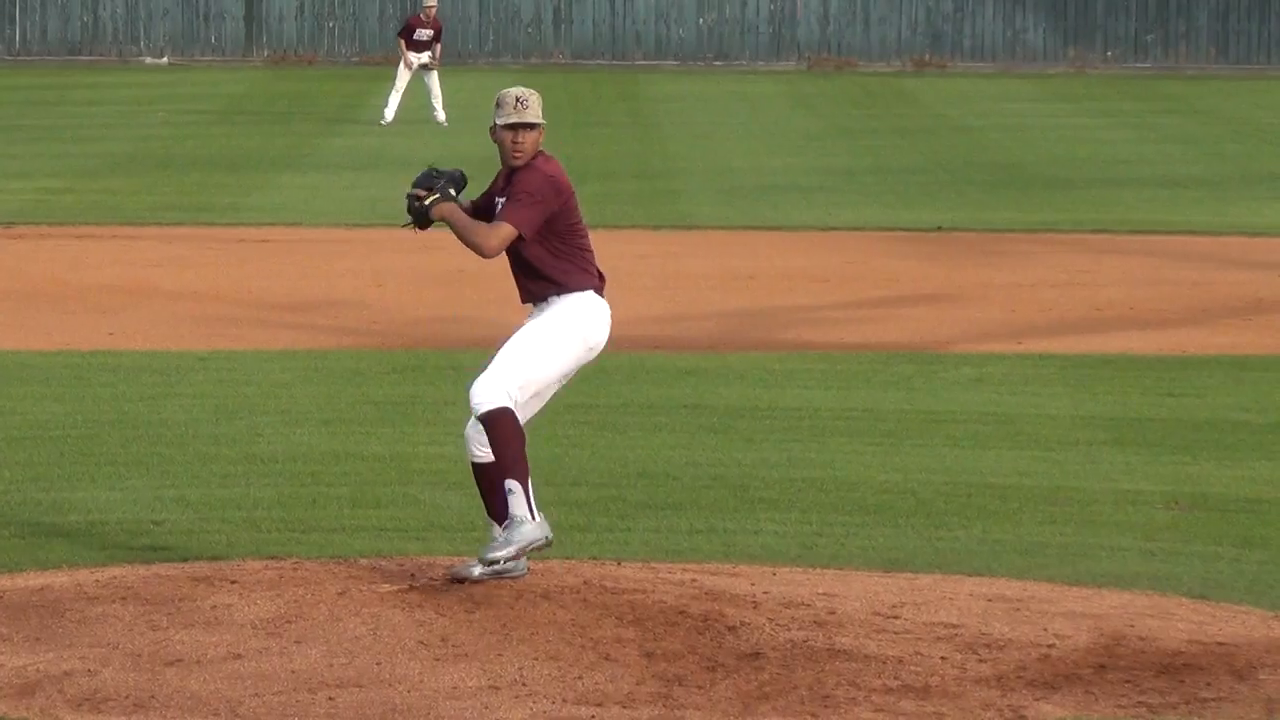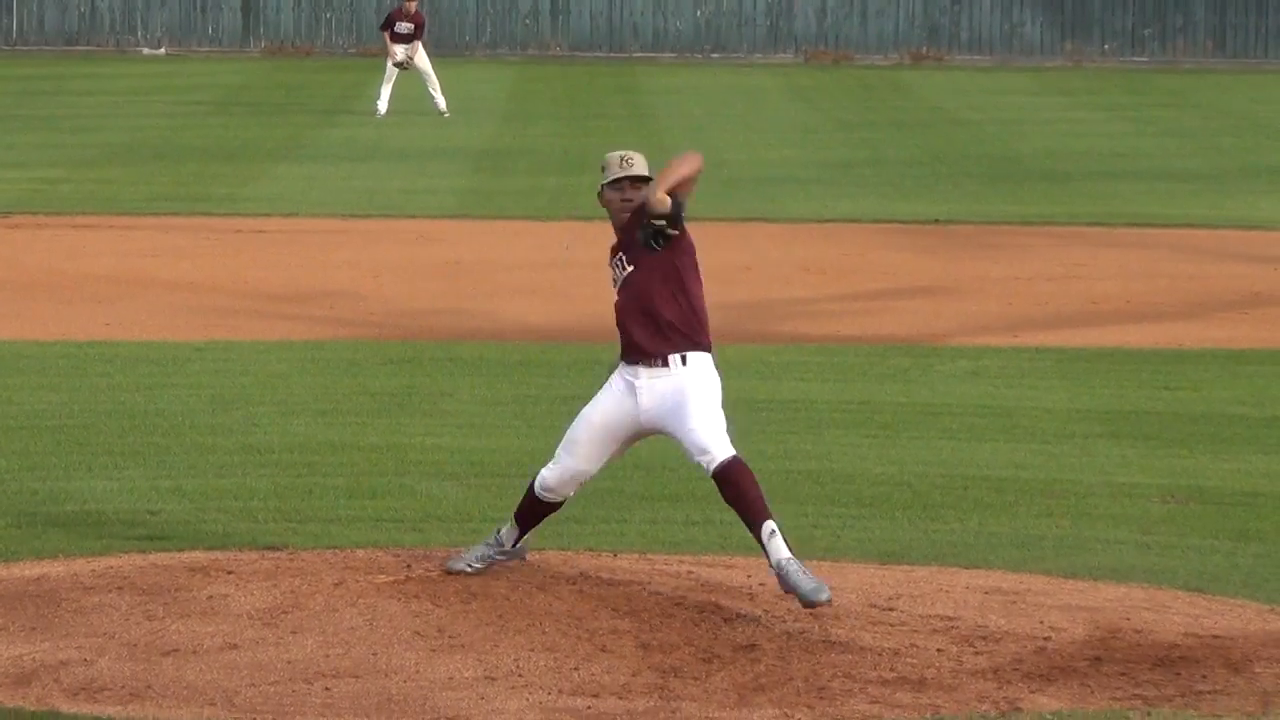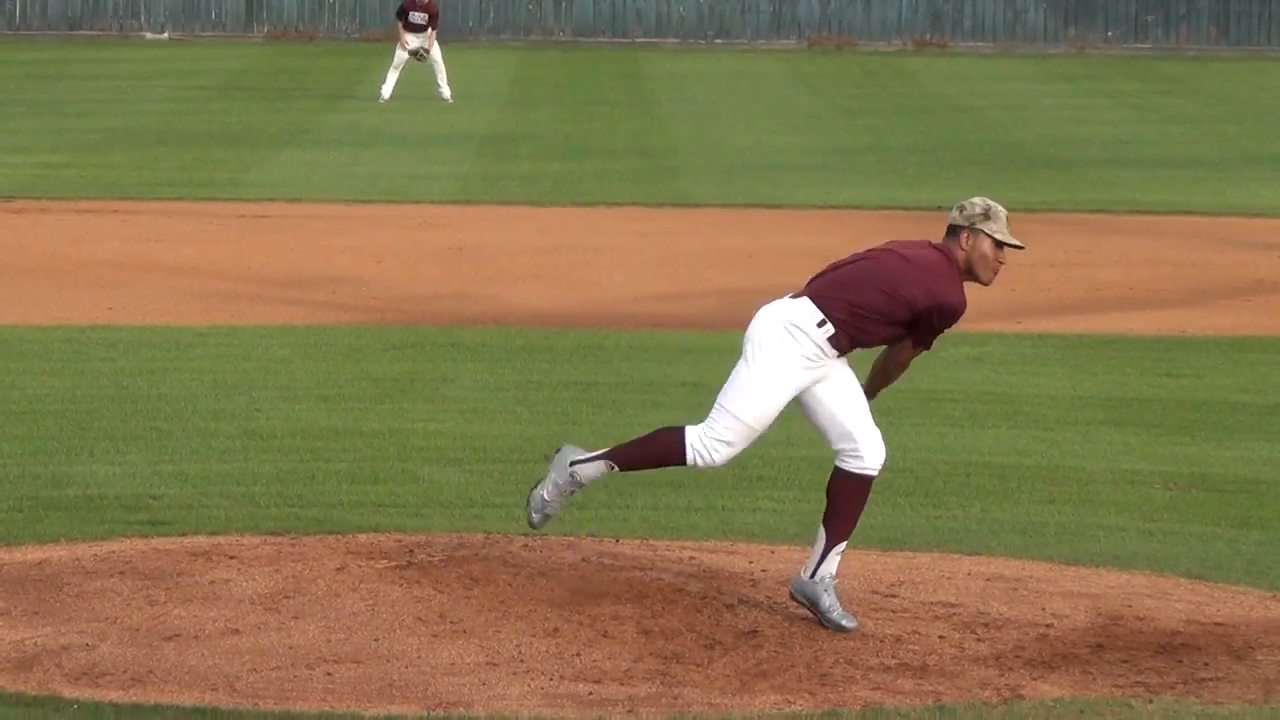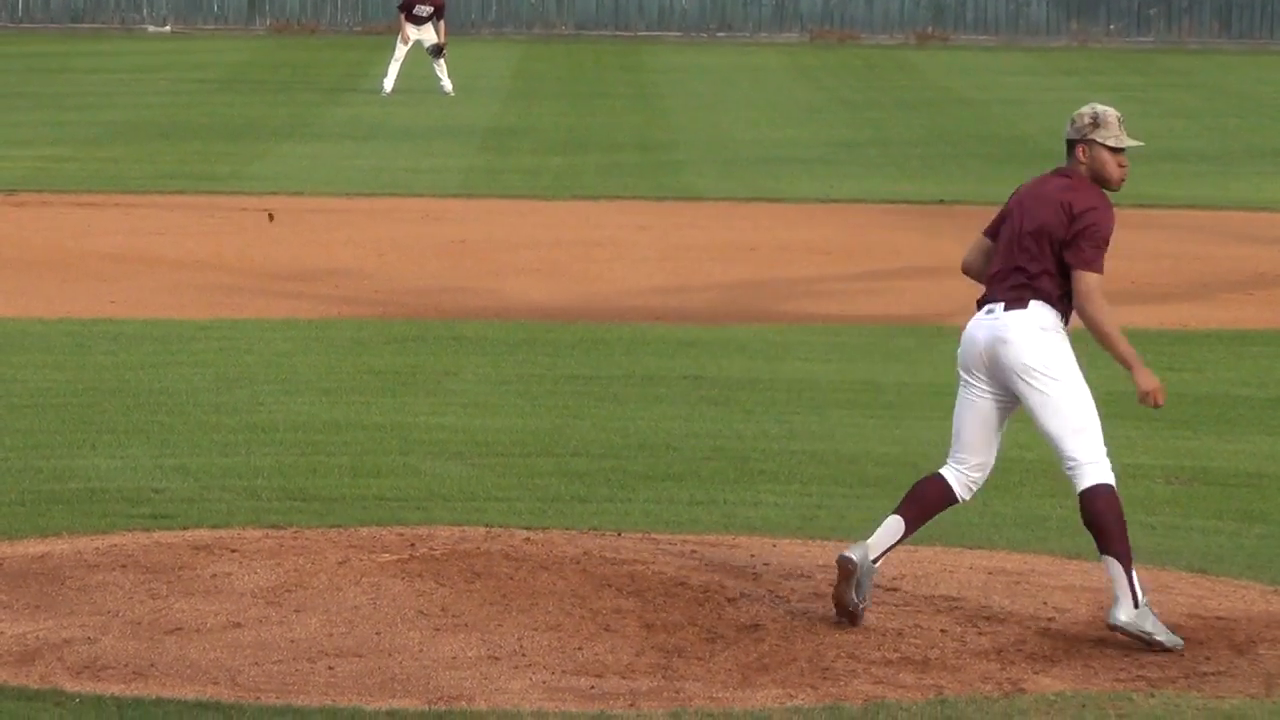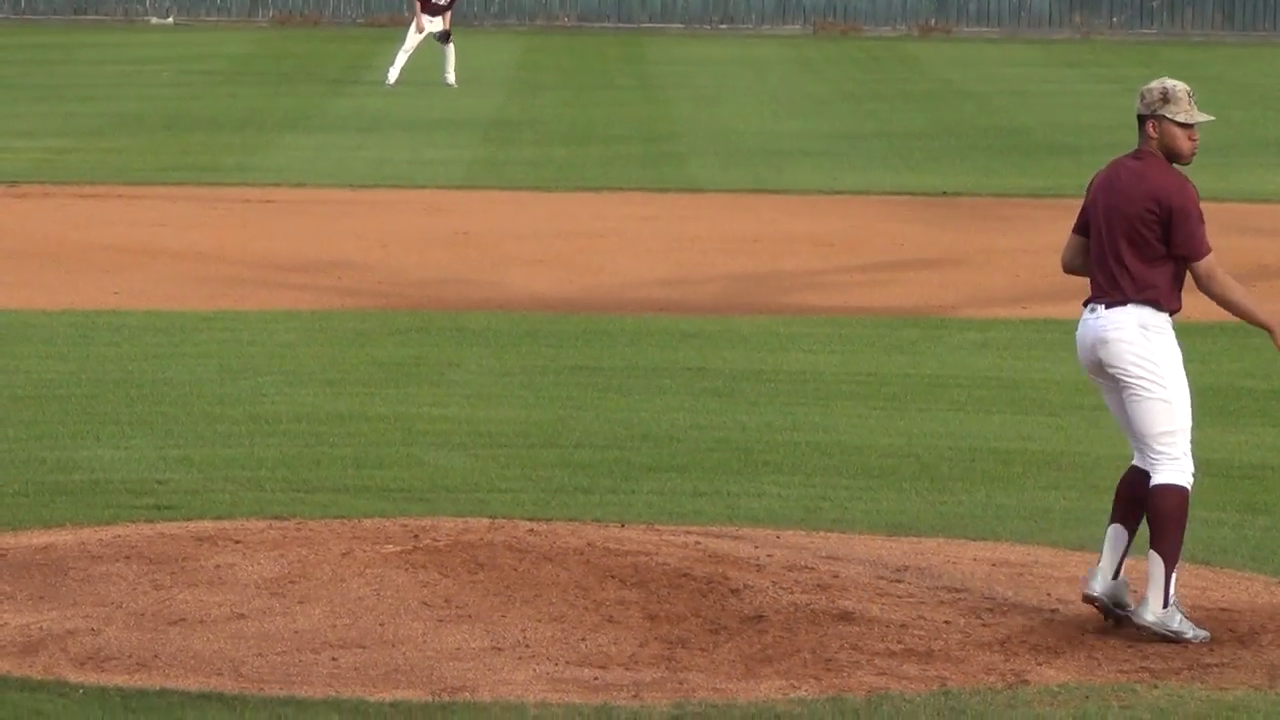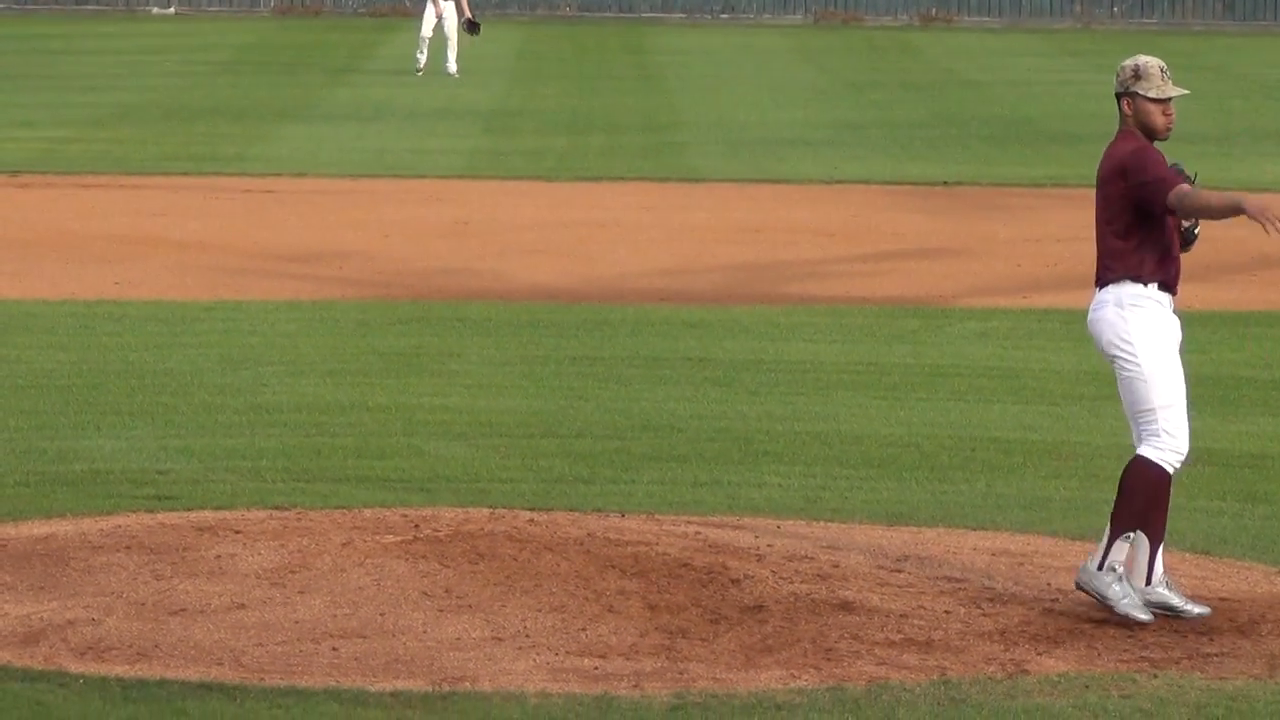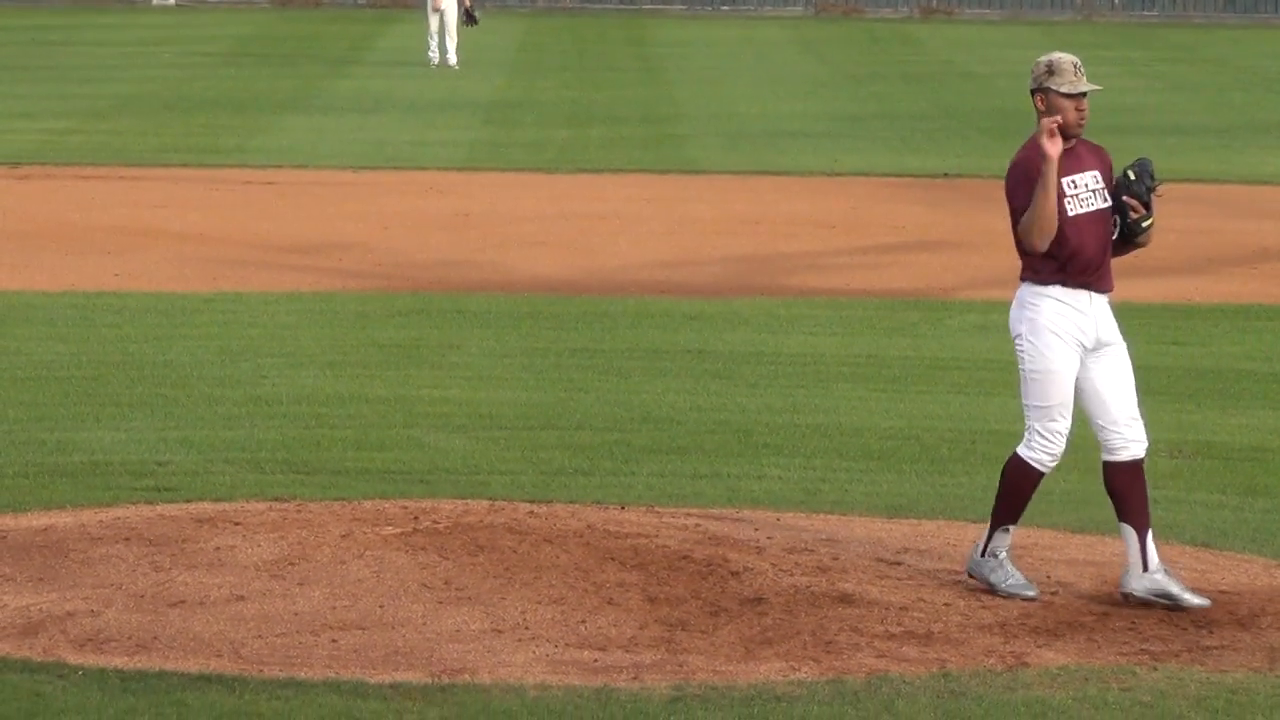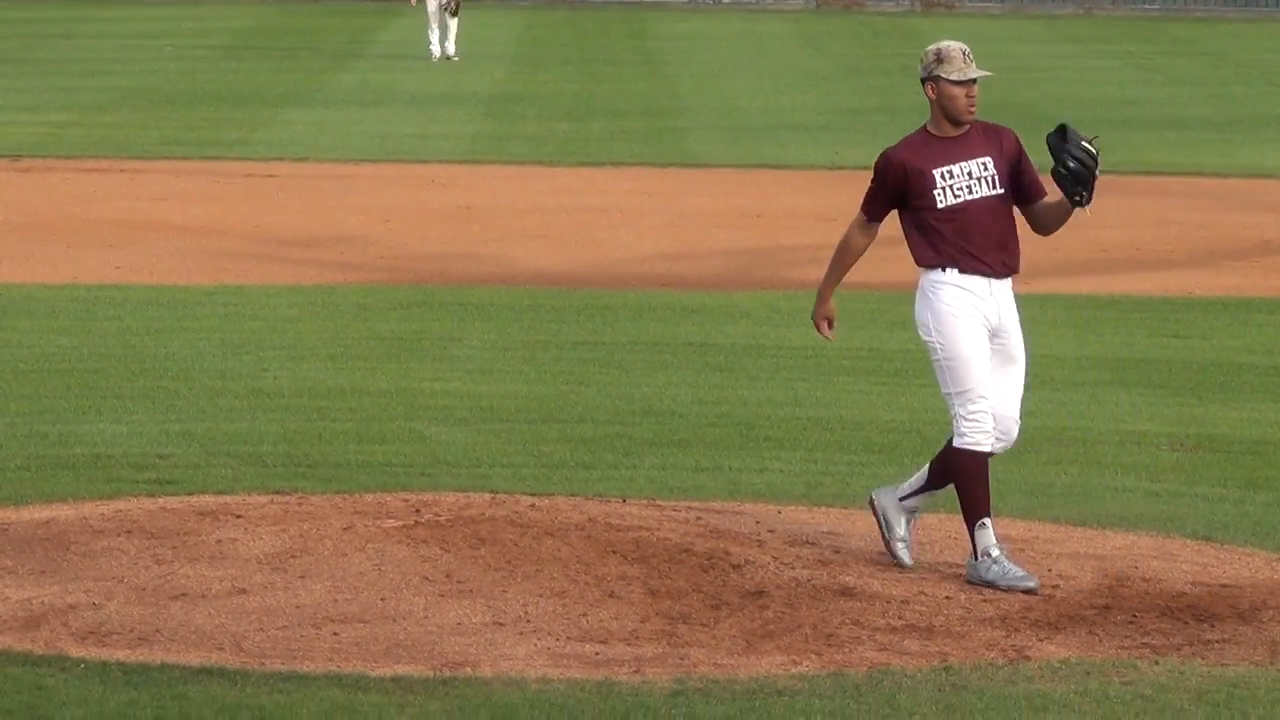
dt=0.4s
person 1, frame 1
left shoulder: (541, 178)
right shoulder: (506, 179)
left elbow: (489, 244)
right elbow: (464, 216)
left wrist: (448, 212)
right wrist: (437, 207)
left hip: (577, 313)
right hip: (551, 320)
left knee: (487, 395)
right knee: (481, 431)
left ankle: (524, 520)
right ankle: (509, 548)
person 1, frame 2
left shoulder: (660, 225)
right shoulder: (622, 252)
left elbow: (693, 162)
left wrist: (656, 195)
left hip: (687, 378)
right hip: (629, 381)
left knee: (714, 450)
right knee: (559, 476)
left ankle: (782, 562)
right ankle: (505, 543)
person 1, frame 3
left shoulder: (904, 253)
right shoulder: (951, 293)
right elbow: (901, 354)
right wrist: (867, 391)
left hip: (818, 348)
right hip: (794, 335)
left knee: (866, 454)
right knee: (711, 445)
left ankle: (817, 578)
right ankle: (582, 466)
person 1, frame 4
left shoulder: (1031, 190)
right shoulder: (1092, 205)
left elbow: (970, 264)
right elbow: (1087, 298)
right wrist: (1136, 367)
left hip: (981, 333)
right hip: (1033, 333)
left knee: (965, 471)
right knee: (1090, 466)
left ankle: (866, 555)
right ankle: (1129, 604)
person 1, frame 5
left shoulder: (1106, 177)
right shoulder: (1172, 188)
left elbow: (1071, 260)
right elbow: (1211, 278)
left hip: (1095, 329)
right hip: (1139, 333)
left knee: (1149, 459)
right knee: (1173, 466)
left ankle: (1106, 579)
right ankle: (1158, 604)
person 1, frame 6
left shoulder: (1128, 157)
right shoulder: (1135, 155)
right elbow: (1189, 199)
left wrist: (1173, 232)
left hip: (1144, 311)
right hip: (1133, 310)
left knee: (1164, 444)
right knee: (1164, 442)
left ankle: (1145, 579)
right ankle: (1106, 565)
person 1, frame 7
left shoulder: (1097, 157)
right shoulder: (1028, 164)
right elbow: (1036, 240)
left wrist: (1136, 232)
right wrist: (1048, 163)
left hip: (1098, 312)
right hip: (1050, 310)
left knee: (1126, 439)
right knee: (1045, 441)
left ankle: (1145, 571)
right ankle: (991, 552)
person 1, frame 8
left shoulder: (1003, 142)
right shoulder: (903, 159)
left elbow: (1044, 222)
right elbow: (863, 228)
left wrist: (1073, 197)
right wrist: (824, 295)
left hip: (1001, 298)
right hip: (951, 298)
left knee: (1000, 432)
right knee: (975, 425)
left ankle: (898, 502)
right ankle: (986, 554)
